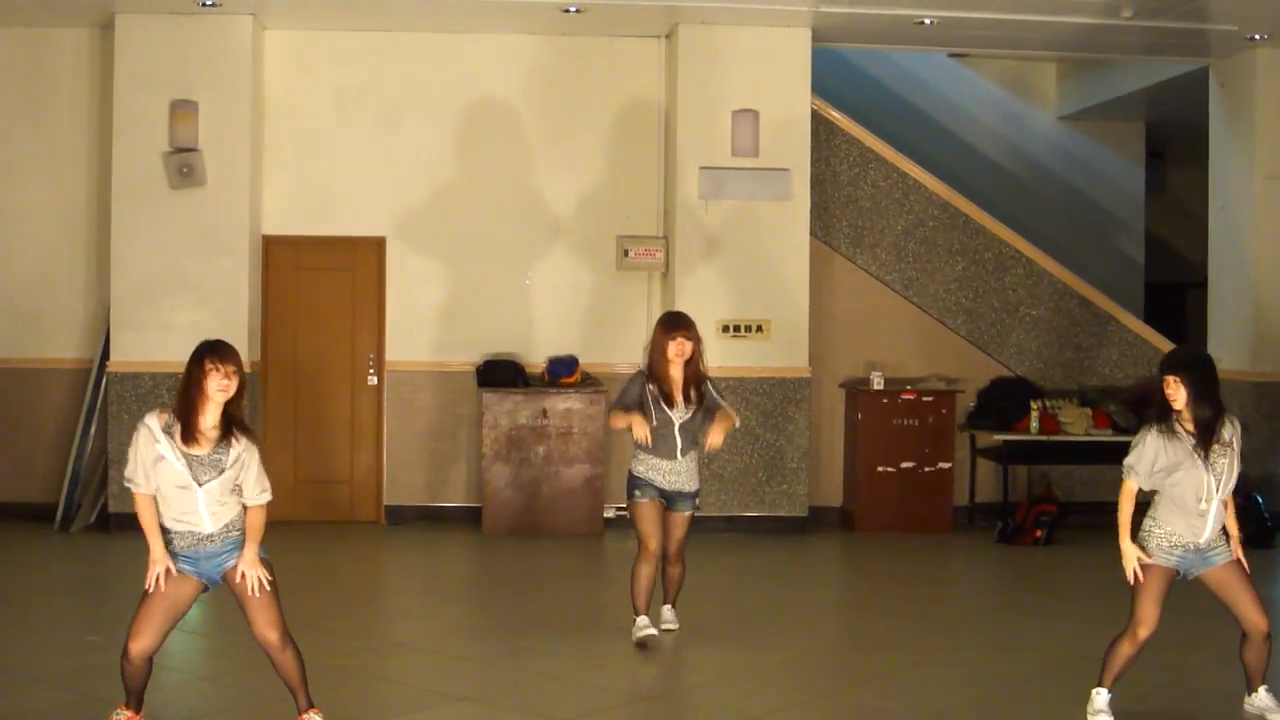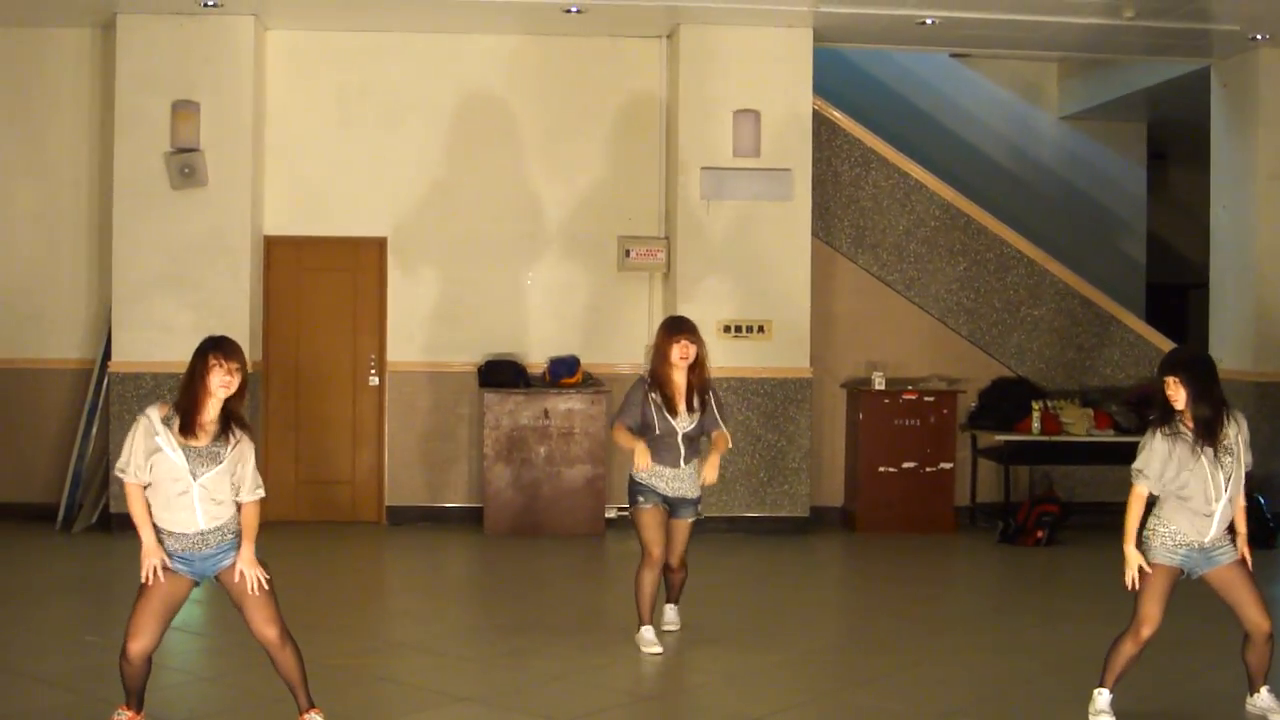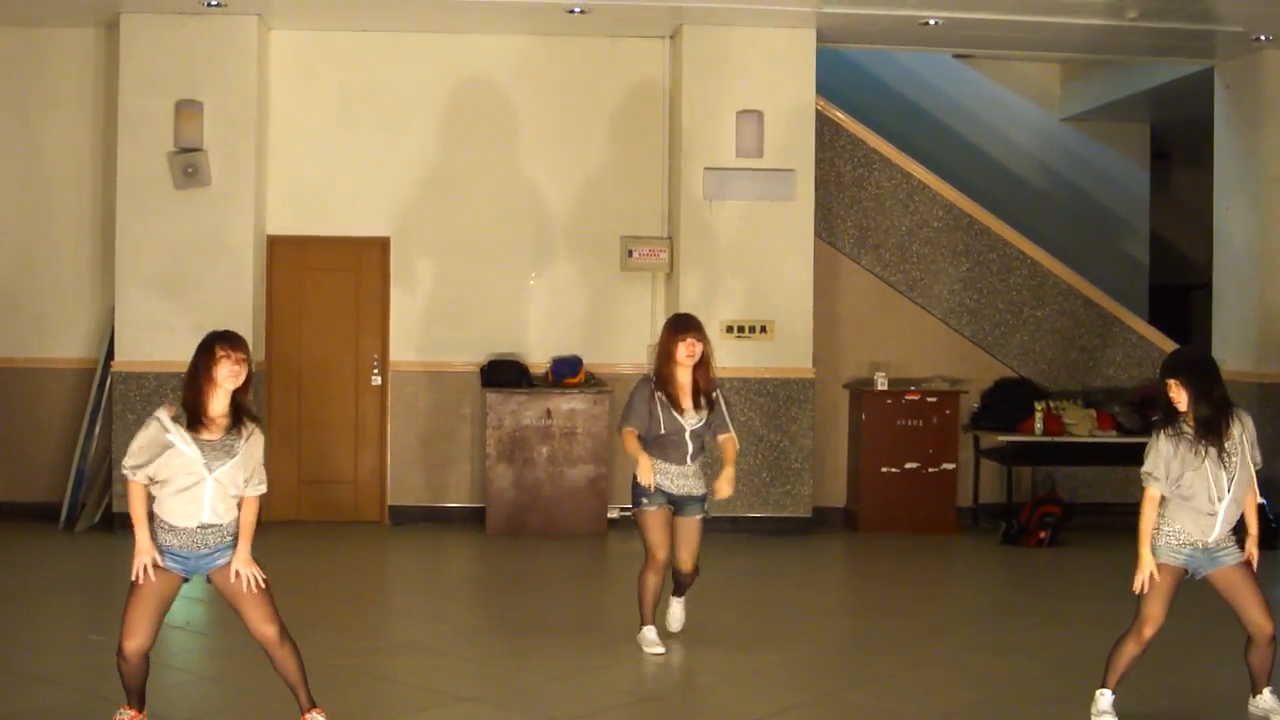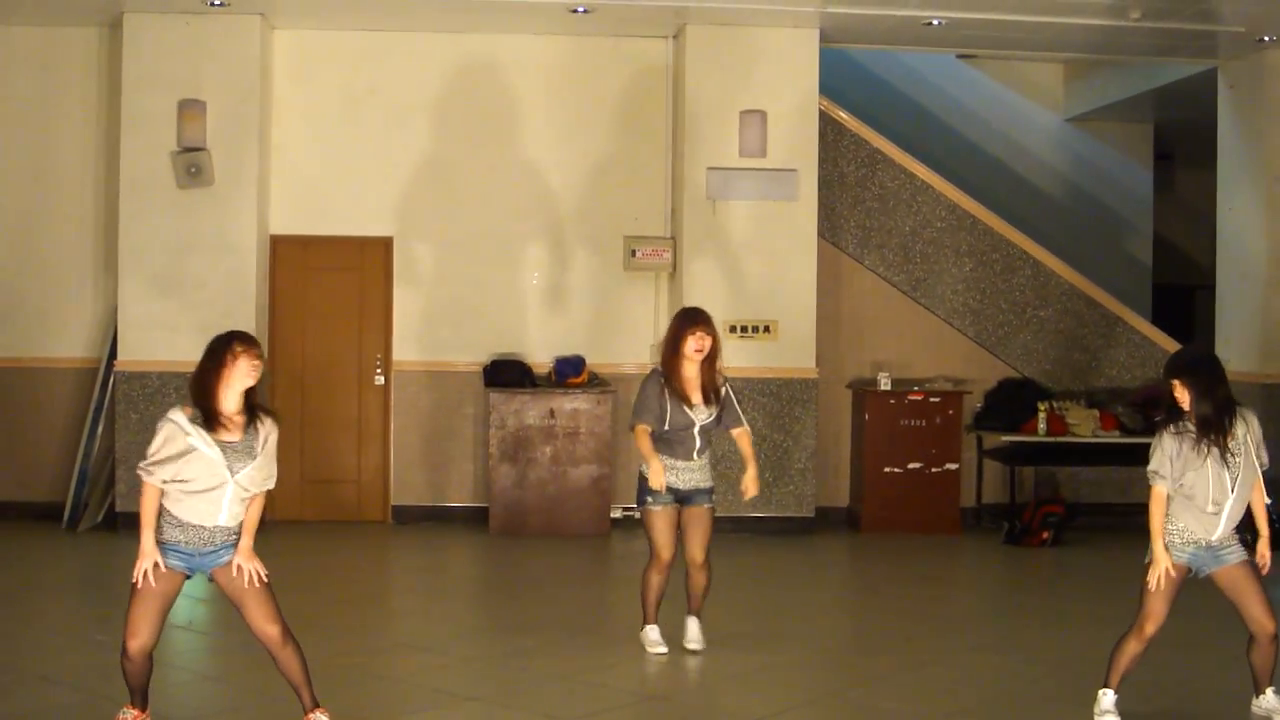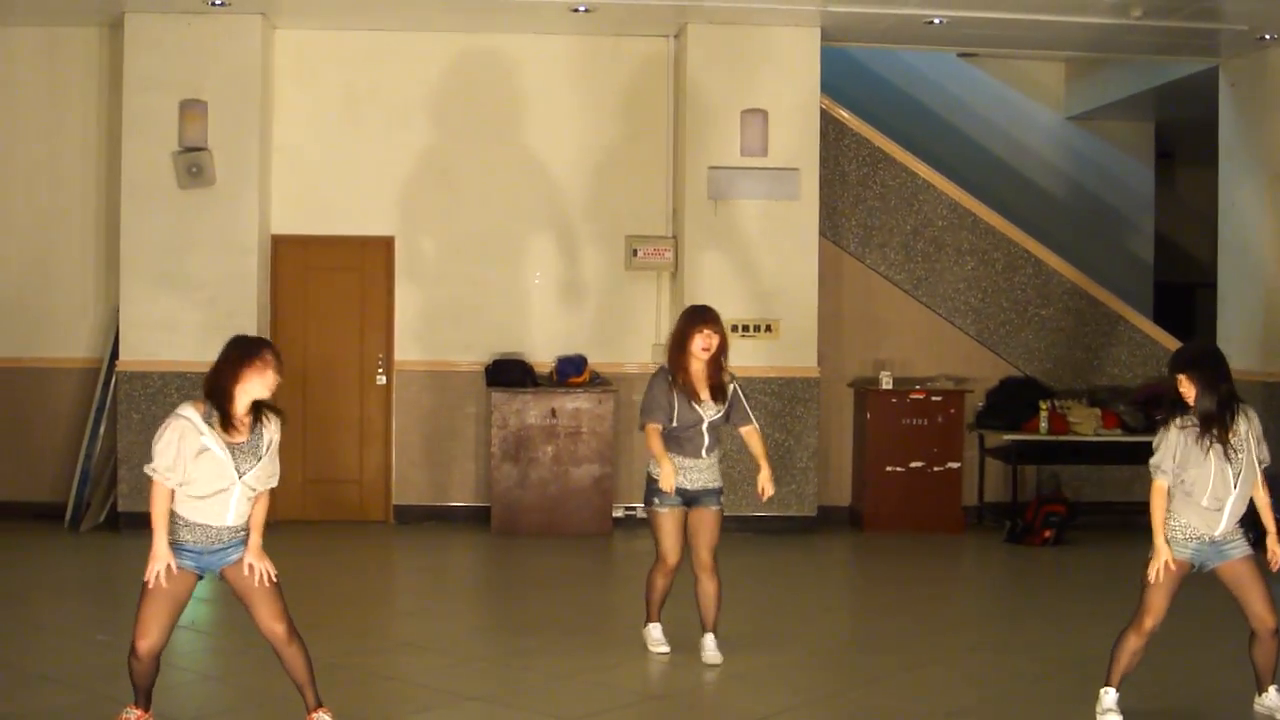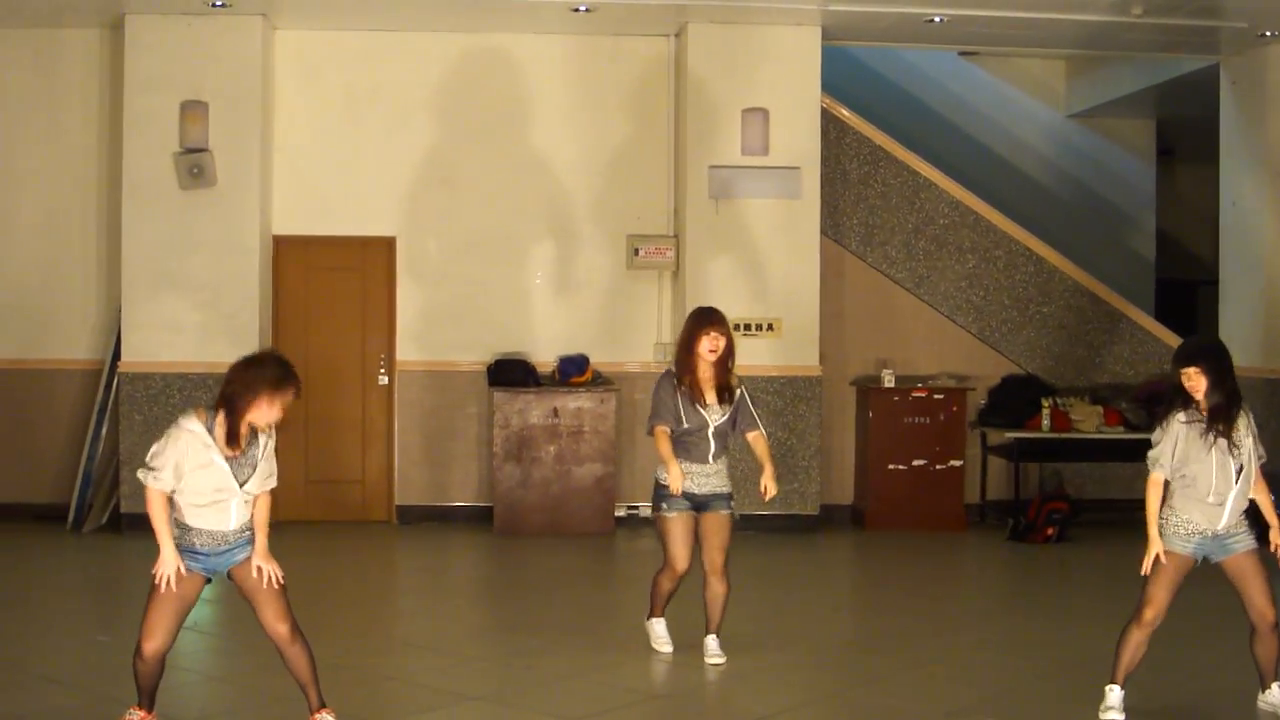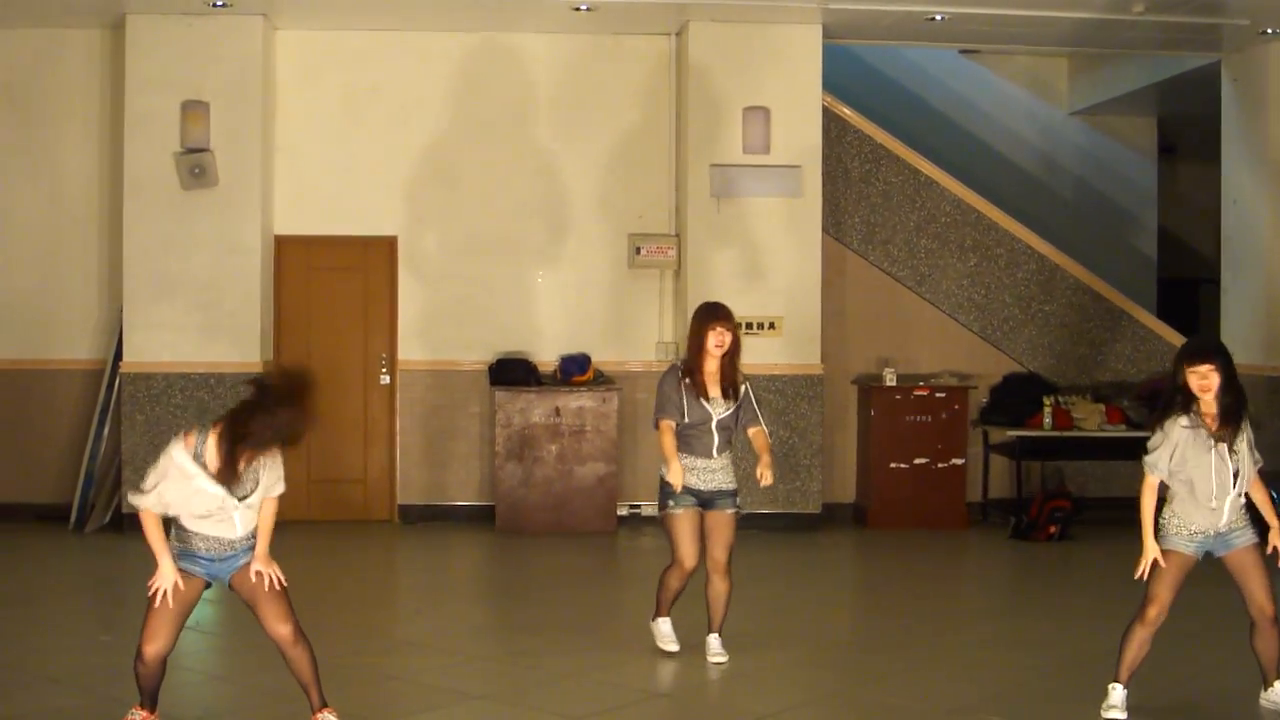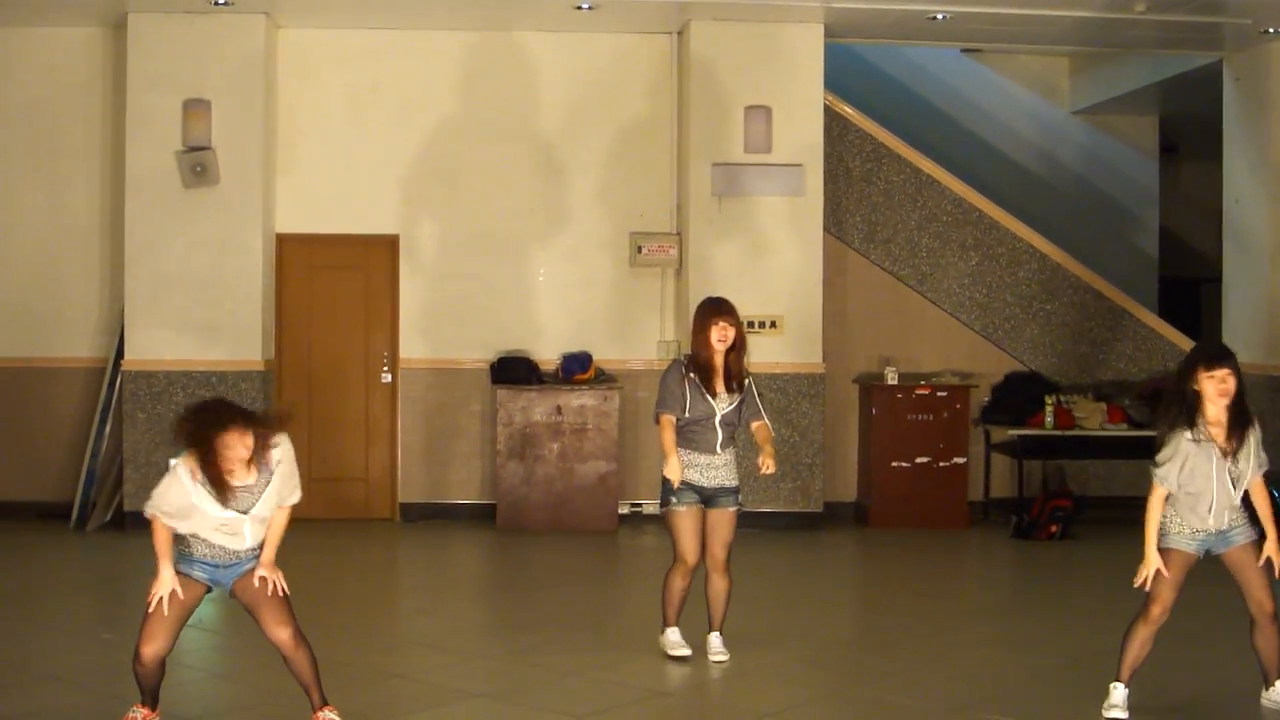
dt=0.1s
person 1, frame 1
left shoulder: (1228, 427)
right shoulder: (1157, 435)
left elbow: (1224, 488)
right elbow: (1129, 487)
left wrist: (1234, 534)
right wrist: (1125, 541)
left hip: (1211, 543)
right hip: (1162, 542)
right knee: (1141, 629)
person 1, frame 2
left shoulder: (1234, 424)
right shoulder: (1163, 434)
left elbow: (1236, 483)
right elbow: (1140, 491)
left wrist: (1242, 533)
right wrist: (1129, 546)
left hip: (1217, 544)
right hip: (1168, 541)
right knee: (1143, 629)
person 1, frame 3
left shoulder: (1240, 423)
right shoulder: (1167, 435)
left elbow: (1247, 482)
right elbow: (1152, 494)
right wrist: (1144, 551)
left hip: (1221, 544)
right hip: (1173, 540)
right knee: (1145, 629)
person 1, frame 4
left shoulder: (1245, 422)
right shoulder: (1172, 434)
right elbow: (1159, 493)
right wrist: (1157, 549)
left hip: (1225, 542)
right hip: (1178, 539)
right knee: (1147, 627)
person 1, frame 5
left shoulder: (1246, 419)
right shoulder: (1176, 428)
right elbow: (1160, 487)
right wrist: (1159, 543)
left hip: (1229, 537)
right hip: (1181, 535)
right knee: (1147, 621)
person 1, frame 6
left shoulder: (1241, 416)
right shoulder: (1178, 421)
right elbow: (1156, 479)
right wrist: (1153, 534)
left hip: (1234, 529)
right hip: (1183, 529)
right knee: (1149, 614)
person 1, frame 7
left shoulder: (1238, 419)
right shoulder: (1177, 426)
right elbow: (1151, 481)
right wrist: (1148, 540)
left hip: (1235, 526)
right hip: (1184, 528)
right knee: (1152, 612)
person 1, frame 8
left shoulder: (1246, 425)
right shoulder: (1183, 436)
right elbow: (1159, 491)
right wrist: (1151, 550)
left hip: (1235, 525)
right hip: (1184, 528)
right knee: (1155, 610)
right ankle: (1119, 689)
person 2, frame 1
left shoulder: (240, 443)
right shoulder: (158, 429)
left elbow: (256, 501)
right elbow: (142, 491)
left wrist: (251, 552)
right wrist: (157, 549)
left hip: (234, 547)
right hip: (181, 554)
left knee: (274, 637)
right knee: (137, 647)
person 2, frame 2
left shoulder: (237, 438)
right shoulder: (157, 422)
left elbow: (249, 498)
right elbow: (132, 480)
left wrist: (248, 550)
right wrist: (149, 542)
left hip: (228, 547)
right hip: (172, 552)
left knee: (273, 633)
right knee: (135, 646)
person 2, frame 3
left shoulder: (248, 432)
right shoulder: (167, 423)
left elbow: (251, 493)
right elbow: (137, 477)
left wrist: (244, 549)
right wrist: (142, 539)
left hip: (224, 546)
right hip: (167, 548)
left knee: (271, 632)
right knee: (132, 645)
person 2, frame 4
left shoulder: (264, 427)
right shoulder: (183, 423)
right elbow: (152, 480)
left wrist: (245, 545)
right wrist: (147, 542)
left hip: (227, 545)
right hip: (171, 545)
left knee: (273, 631)
right knee: (136, 644)
person 2, frame 5
left shoulder: (267, 425)
right shoulder: (191, 421)
right elbow: (162, 481)
left wrist: (255, 544)
right wrist: (159, 544)
left hip: (236, 543)
right hip: (182, 544)
left knee: (280, 630)
right knee: (145, 644)
person 2, frame 6
left shoulder: (262, 434)
right shoulder: (192, 431)
right elbow: (156, 486)
left wrist: (261, 546)
right wrist: (167, 550)
left hip: (241, 545)
right hip: (190, 547)
left knee: (284, 629)
right knee: (150, 647)
person 2, frame 7
left shoulder: (263, 445)
right shoulder: (184, 453)
right elbow: (148, 506)
left wrist: (262, 552)
right wrist: (165, 563)
left hip: (242, 550)
right hip: (190, 552)
left knee: (286, 631)
right knee: (151, 650)
person 2, frame 8
left shoulder: (277, 449)
right shoulder: (191, 472)
left elbow: (282, 504)
right elbow: (160, 516)
left wrist: (268, 558)
right wrist: (165, 570)
left hip: (250, 557)
right hip: (197, 559)
left knee: (286, 635)
right knee: (148, 651)
person 3, frame 1
left shoulder: (700, 384)
right shoulder: (644, 381)
left elbow: (726, 415)
right elbow: (614, 418)
left wrist: (722, 424)
right wrist: (633, 418)
left hip: (685, 479)
right hip: (646, 476)
left knee: (673, 554)
right knee: (650, 548)
left ankle: (668, 607)
right ankle: (641, 620)
person 3, frame 2
left shoulder: (703, 390)
right shoulder: (645, 388)
left elbow: (720, 434)
right elbow: (618, 428)
left wrist: (715, 456)
right wrist: (637, 443)
left hip: (687, 486)
right hip: (649, 484)
left knee: (675, 561)
right knee: (653, 554)
left ankle: (671, 603)
right ankle: (645, 628)
person 3, frame 3
left shoulder: (709, 389)
right shoulder: (650, 387)
left elbow: (727, 436)
right elbow: (628, 432)
left wrist: (729, 468)
right wrist: (641, 457)
left hip: (693, 484)
right hip: (654, 483)
left knee: (686, 564)
right knee: (658, 556)
left ankle: (678, 596)
right ankle: (647, 628)
person 3, frame 4
left shoulder: (717, 383)
right shoulder: (657, 381)
left elbow: (738, 428)
right elbow: (641, 429)
left wrist: (751, 467)
right wrist: (653, 462)
left hip: (699, 480)
right hip: (661, 478)
left knee: (697, 558)
right knee: (663, 556)
left ankle: (693, 620)
right ankle: (650, 627)
person 3, frame 5
left shoulder: (725, 382)
right shoulder: (665, 379)
left elbow: (747, 426)
right elbow: (651, 428)
left wrist: (764, 466)
right wrist: (664, 463)
left hip: (708, 481)
right hip: (670, 478)
left knee: (706, 562)
right knee: (669, 560)
left ankle: (708, 638)
right ankle: (653, 625)
person 3, frame 6
left shoulder: (733, 386)
right shoulder: (672, 382)
left elbow: (753, 431)
right elbow: (661, 431)
left wrist: (767, 467)
right wrist: (672, 467)
left hip: (717, 486)
right hip: (676, 484)
left knee: (716, 566)
right knee: (677, 565)
left ankle: (712, 638)
right ankle: (655, 619)
person 3, frame 7
left shoulder: (737, 382)
right shoulder: (677, 376)
left elbow: (754, 427)
right elbow: (666, 425)
left wrist: (765, 457)
right wrist: (672, 462)
left hip: (722, 483)
right hip: (681, 481)
left knee: (719, 564)
right knee: (686, 562)
left ankle: (714, 637)
right ankle: (661, 619)
person 3, frame 8
left shoulder: (740, 377)
right shoulder: (680, 371)
left elbow: (757, 421)
right elbow: (666, 418)
left wrist: (767, 449)
right wrist: (671, 455)
left hip: (725, 479)
right hip: (685, 476)
left knee: (719, 561)
right knee: (687, 560)
left ankle: (715, 635)
right ankle: (670, 631)
